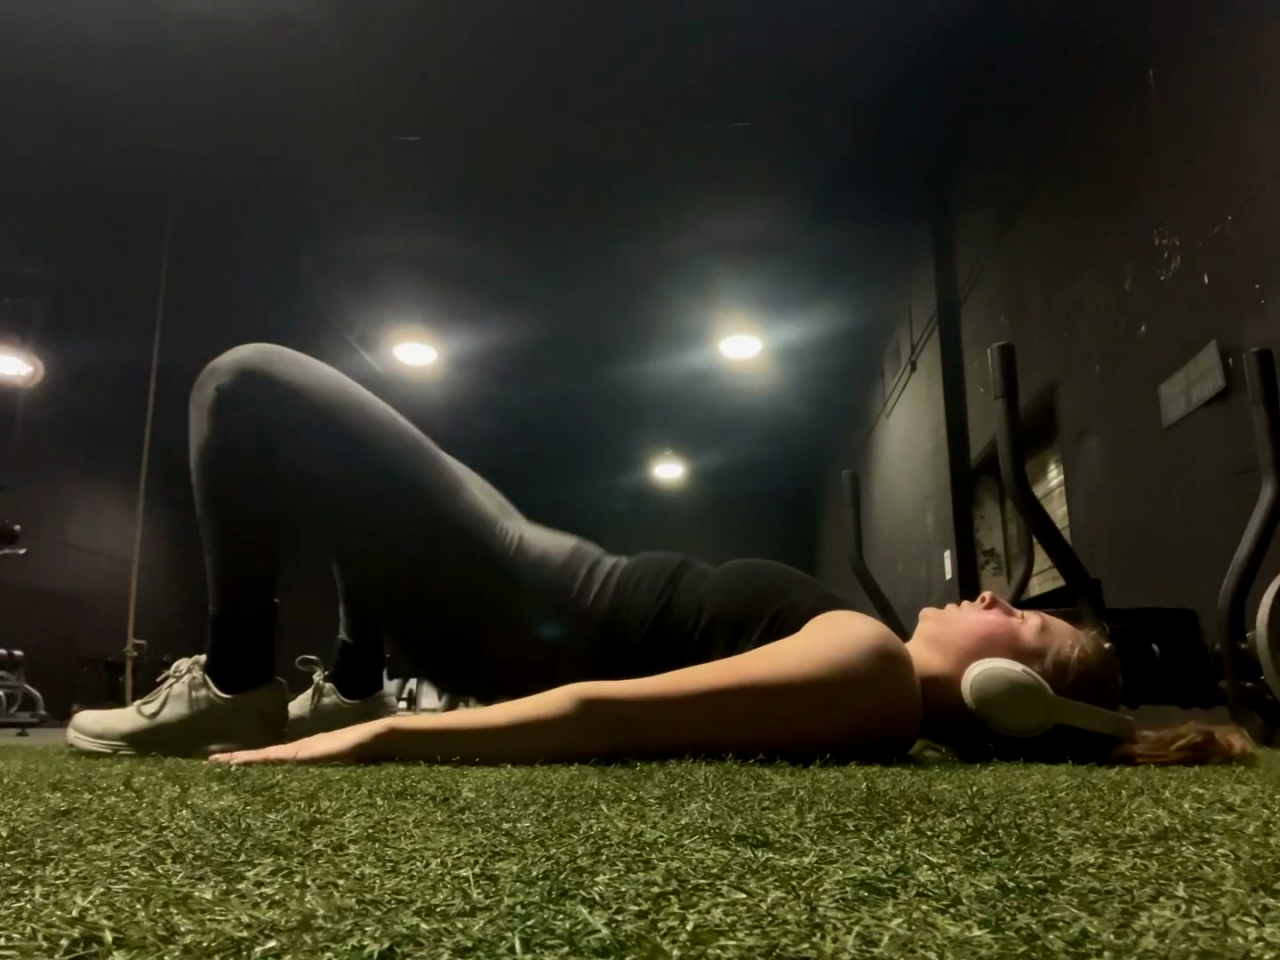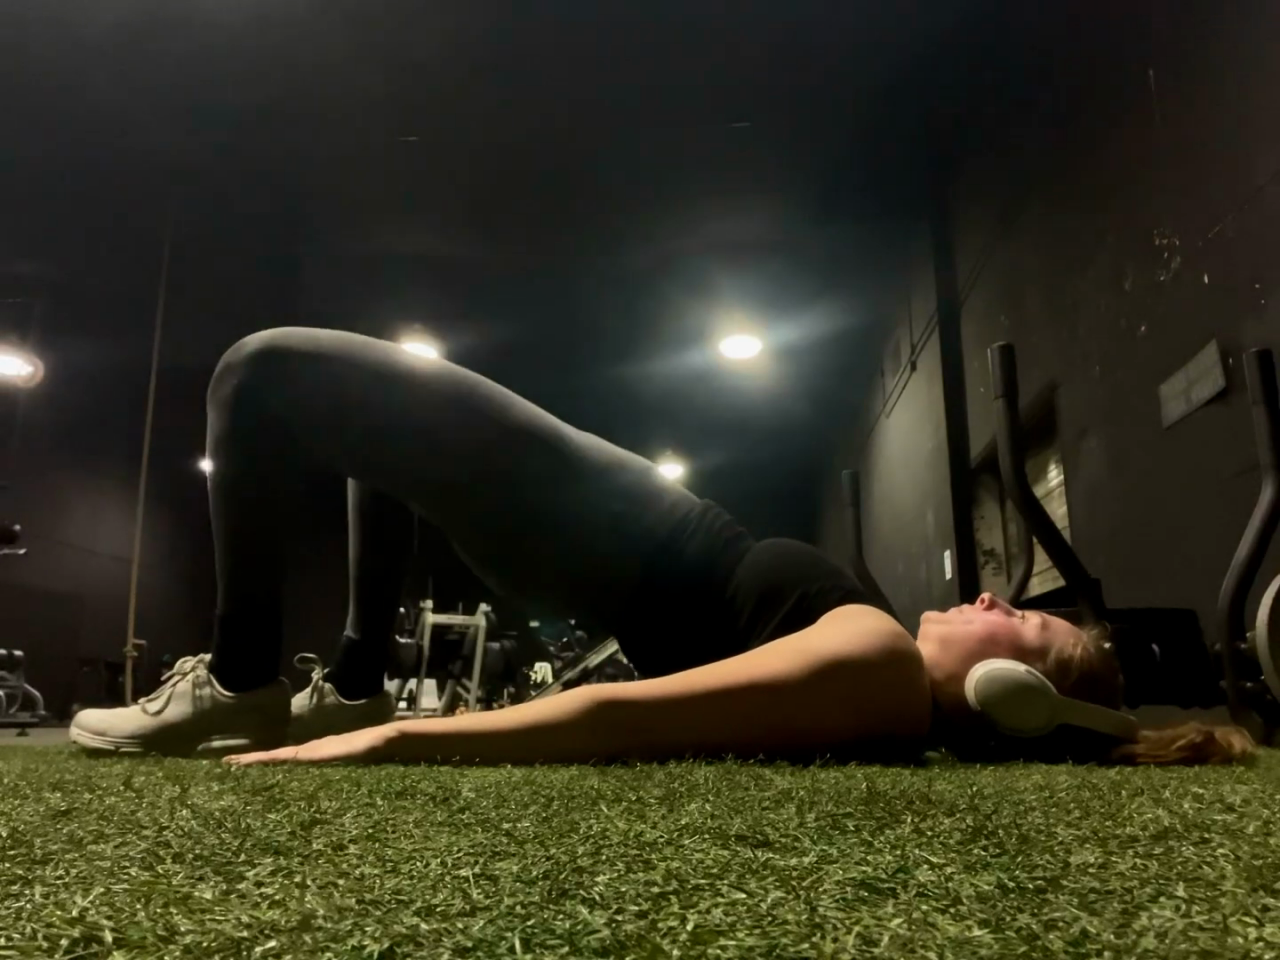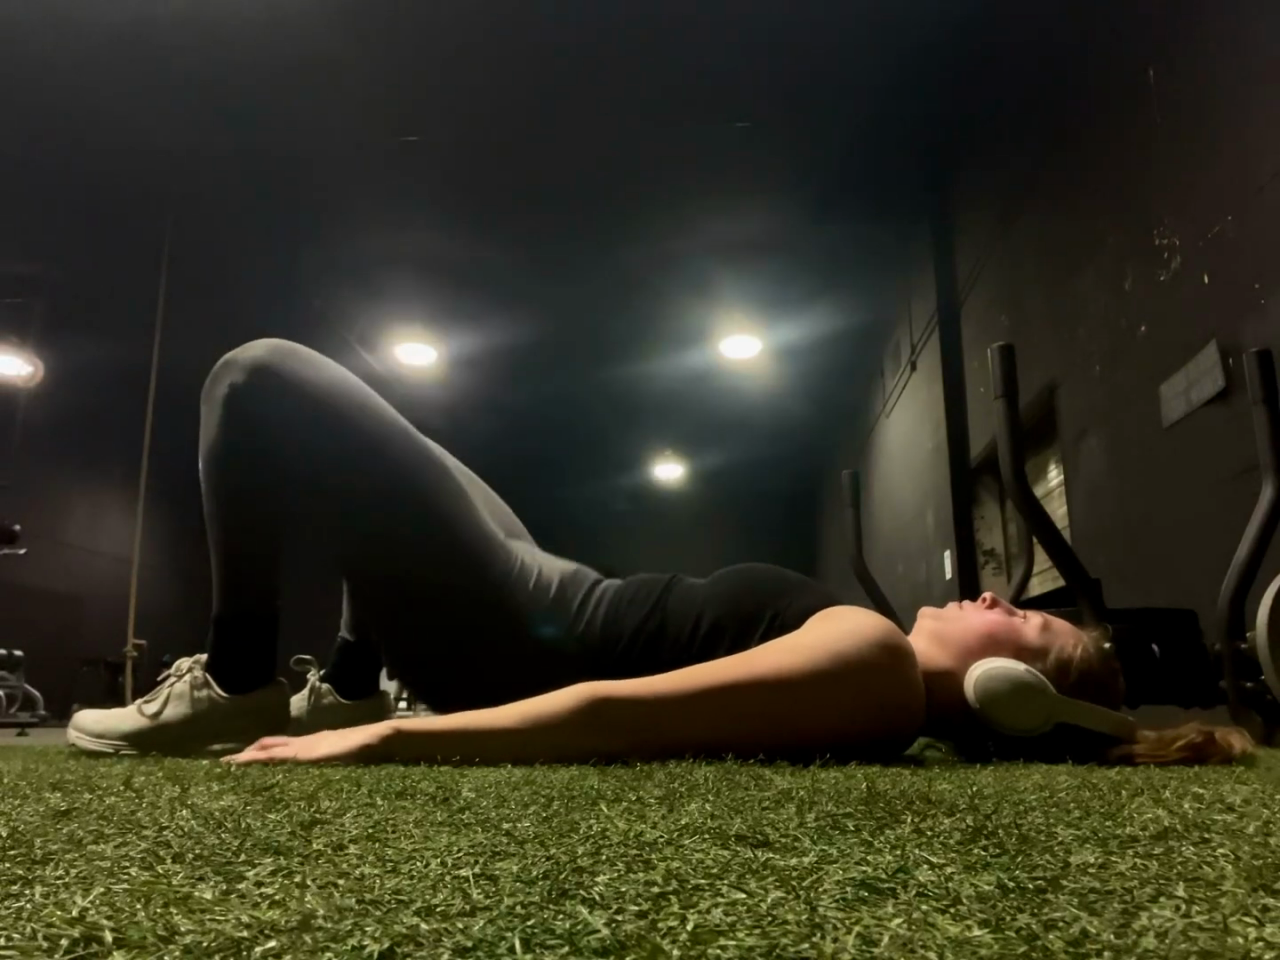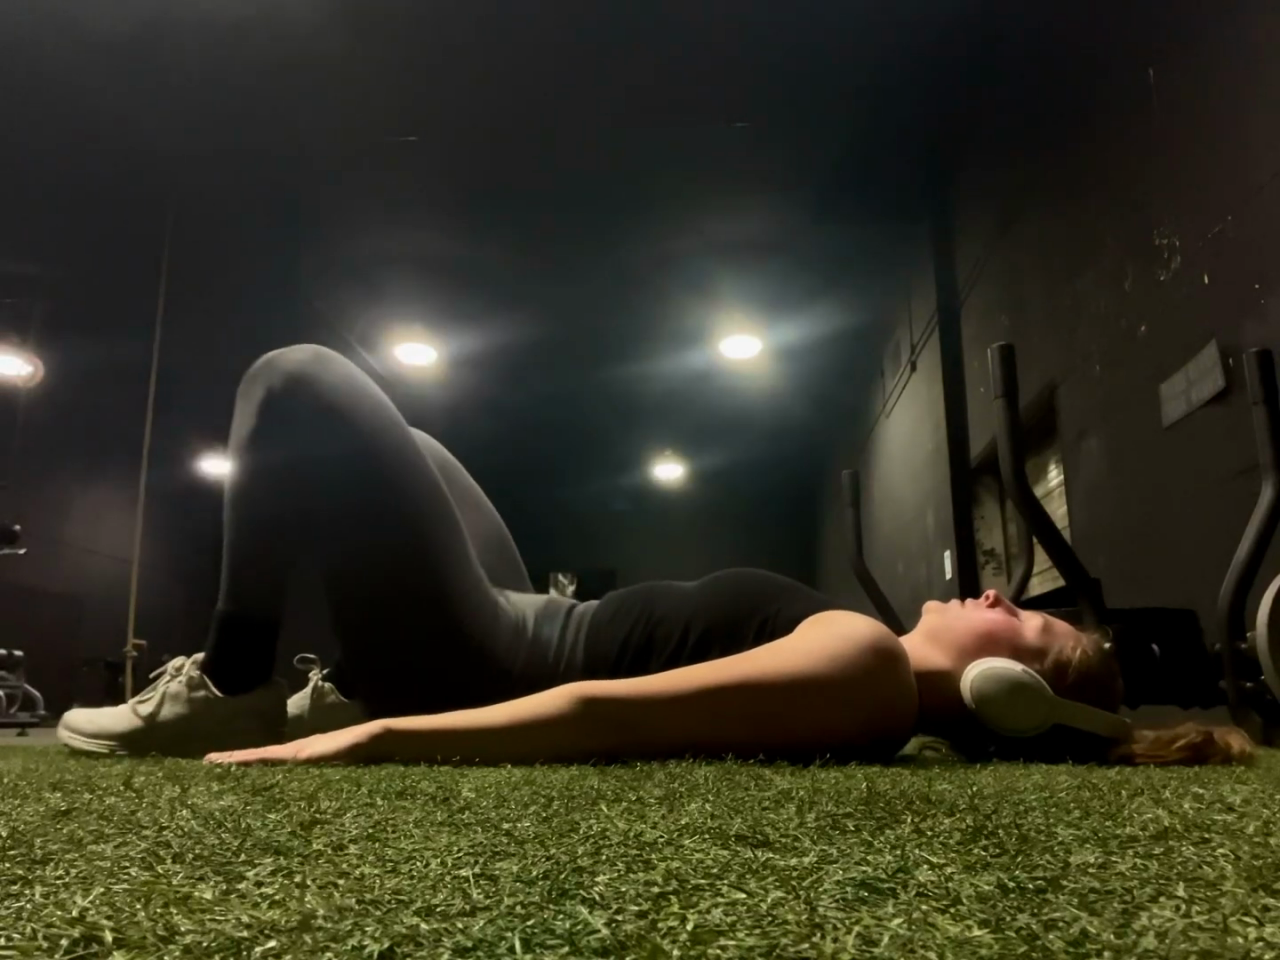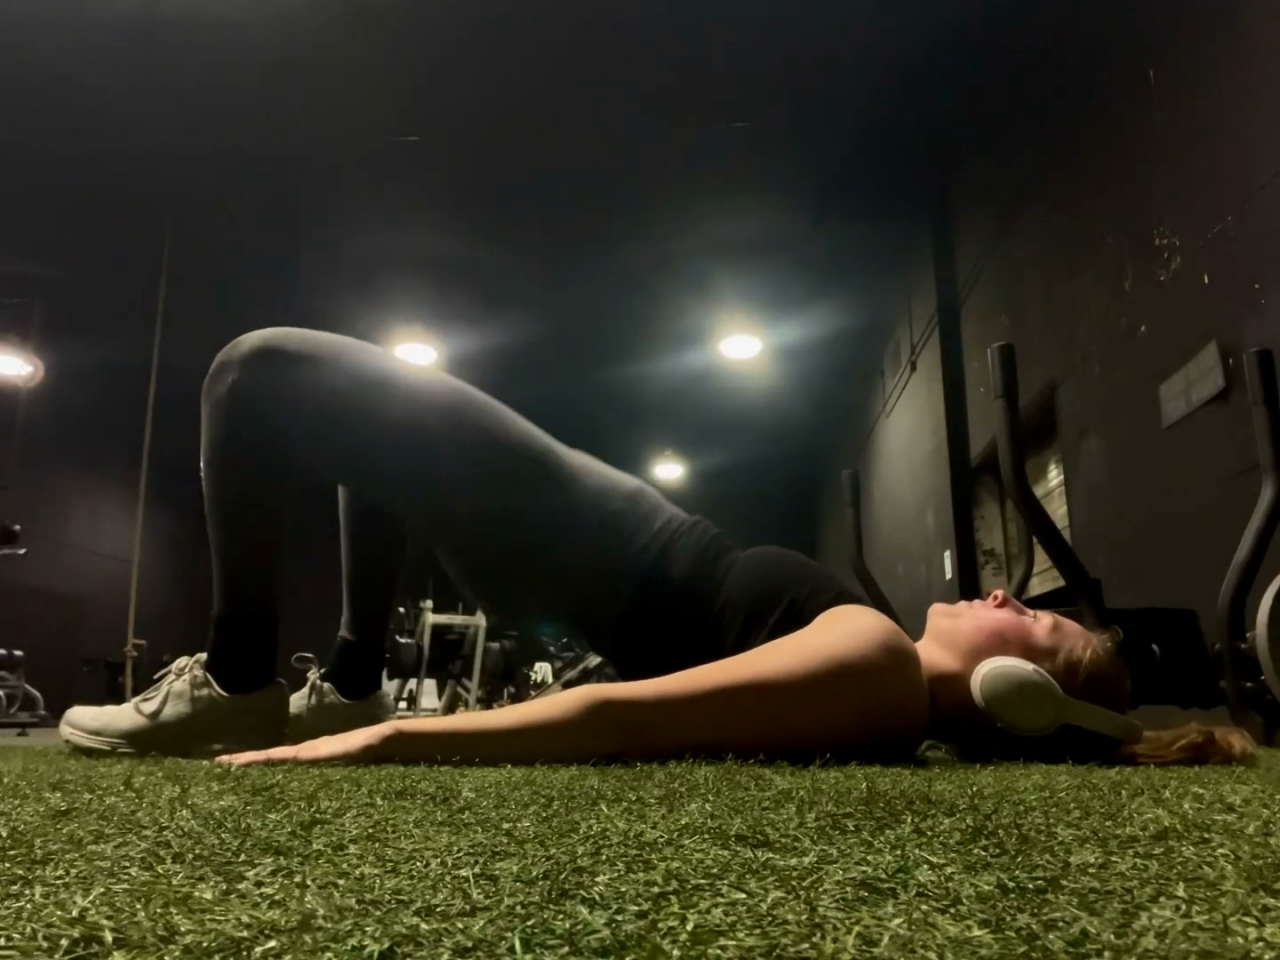
dt=0.7s
person 1, frame 1
left shoulder: (866, 672)
right shoulder: (897, 692)
left elbow: (606, 718)
left wrist: (378, 744)
left hip: (515, 609)
right hip: (551, 587)
left knee: (247, 384)
right knee: (373, 448)
left ankle: (230, 693)
right ankle: (348, 687)
person 1, frame 2
left shoulder: (874, 673)
right shoulder: (905, 689)
left elbow: (621, 722)
left wrist: (392, 744)
right hip: (608, 522)
left knee: (266, 374)
right knee: (373, 418)
left ankle: (238, 690)
right ankle: (352, 684)
person 1, frame 3
left shoulder: (870, 666)
right shoulder: (899, 687)
left elbow: (612, 716)
left wrist: (378, 744)
left hip: (505, 631)
right hip: (543, 605)
left knee: (258, 381)
right knee: (369, 455)
left ankle: (233, 692)
right ankle: (345, 685)
person 1, frame 4
left shoulder: (860, 672)
right shoulder: (889, 687)
left elbow: (603, 718)
left wrist: (369, 742)
left hip: (483, 659)
right hip: (525, 630)
left knee: (297, 384)
right knee: (400, 442)
left ankle: (227, 691)
right ankle: (341, 687)
person 1, frame 5
left shoulder: (874, 670)
right shoulder: (905, 688)
left elbow: (618, 720)
left wrist: (388, 742)
right hip: (600, 538)
left knee: (261, 373)
right knee: (374, 421)
left ankle: (232, 691)
right ankle: (343, 684)
